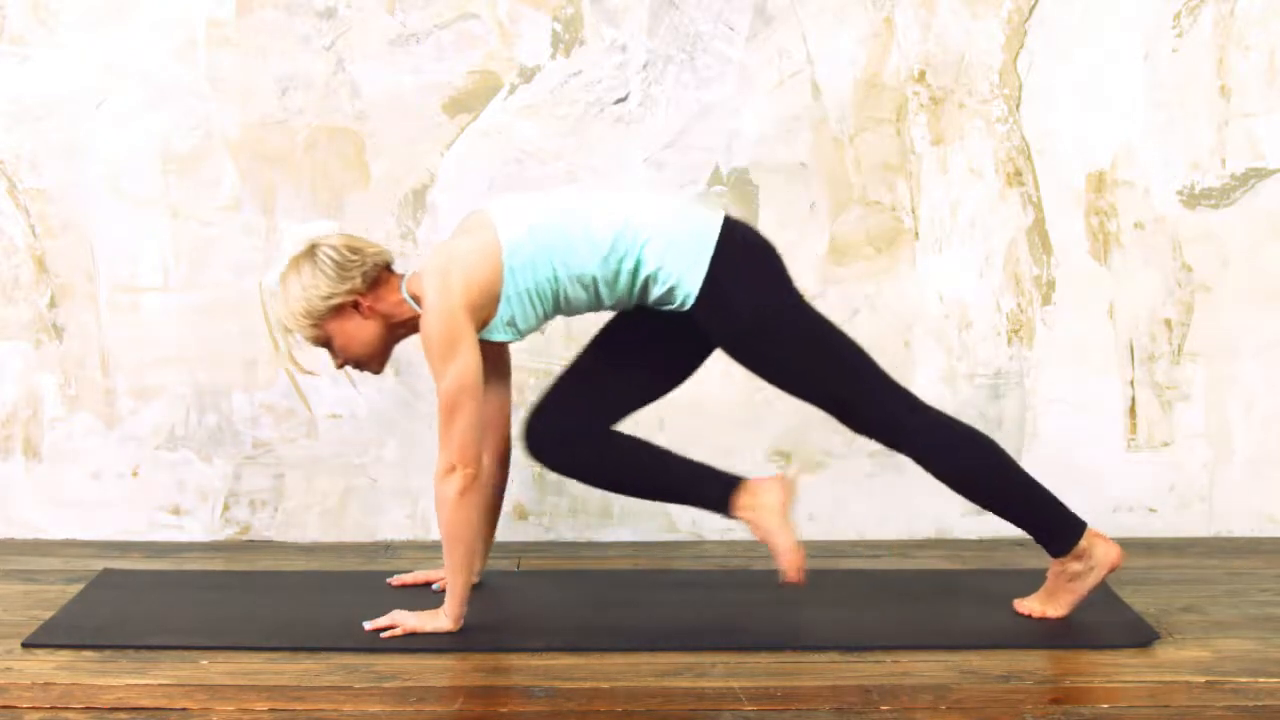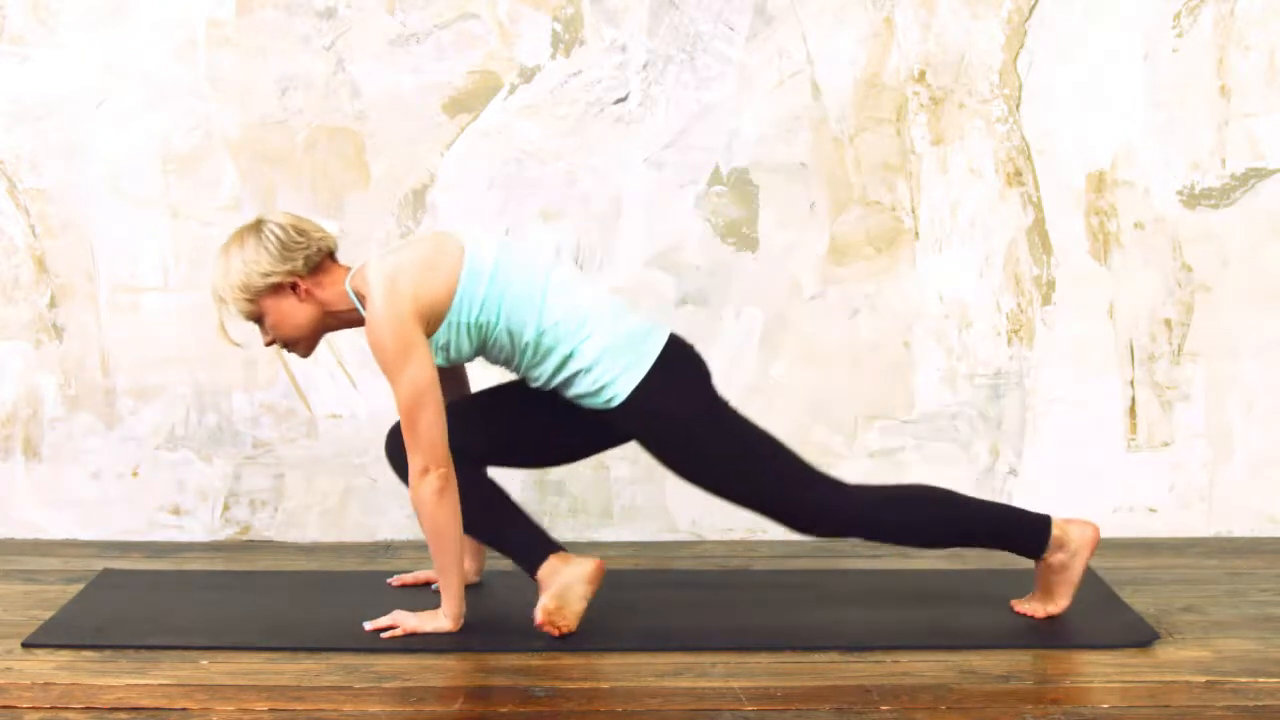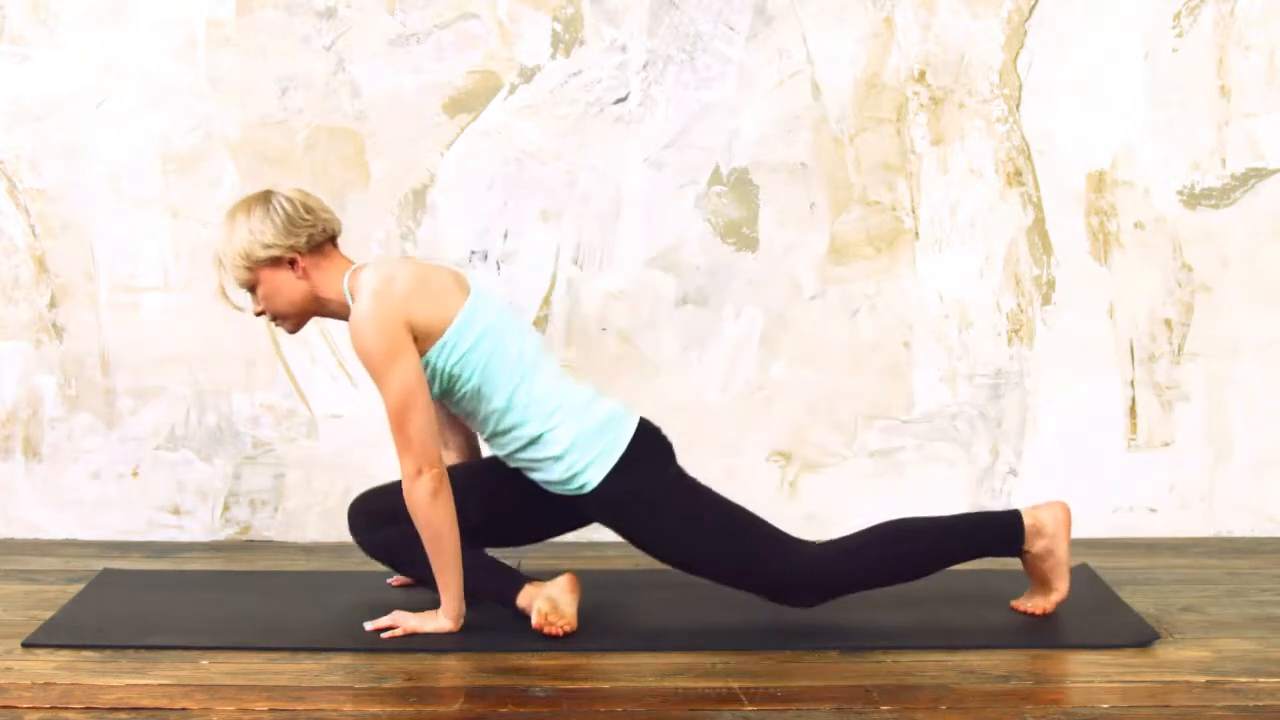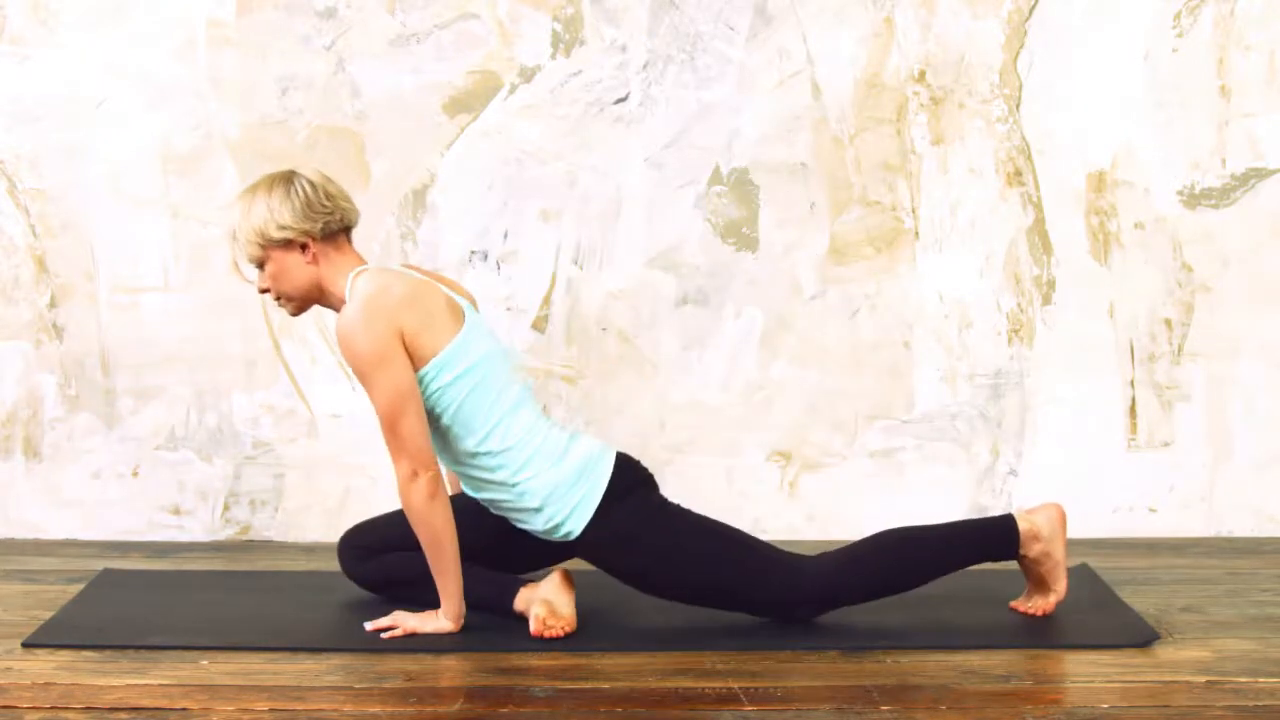
dt=0.4s
person 1, frame 1
left shoulder: (442, 300)
right shoulder: (465, 294)
left elbow: (460, 469)
right elbow: (491, 448)
left wrist: (450, 610)
right wrist: (465, 563)
left hip: (710, 268)
right hip: (687, 271)
left knee: (886, 415)
right knee: (556, 435)
left ankle: (1078, 548)
right ankle: (746, 497)
person 1, frame 2
left shoulder: (388, 305)
right shoulder: (398, 290)
left elbow: (433, 473)
right elbow: (441, 452)
left wrist: (451, 608)
right wrist: (465, 557)
left hip: (640, 378)
right hip: (609, 377)
left knee: (821, 508)
right knee: (409, 437)
left ankle: (1053, 537)
right ankle: (553, 567)
person 1, frame 3
left shoulder: (375, 310)
right shoulder: (392, 287)
left elbow: (426, 476)
right elbow: (455, 440)
left wrist: (450, 609)
right wrist: (453, 557)
left hip: (606, 467)
right hip: (570, 468)
left knee: (806, 576)
right knee: (372, 518)
left ankle: (1026, 528)
right ankle: (527, 592)
person 1, frame 4
left shoulder: (364, 315)
right shoulder: (405, 283)
left elbow: (418, 473)
left wrist: (450, 608)
right wrist: (478, 572)
left hip: (590, 508)
right hip: (554, 498)
left knee: (805, 587)
right knee: (361, 553)
left ankle: (1020, 531)
